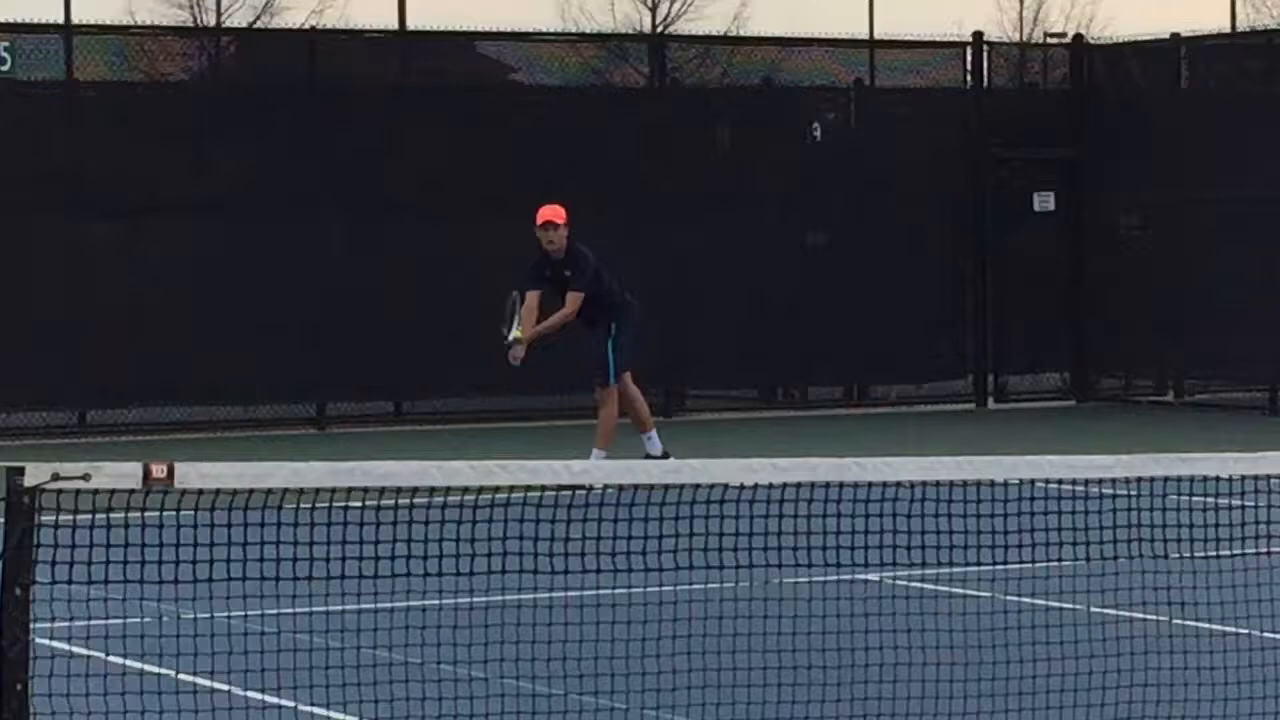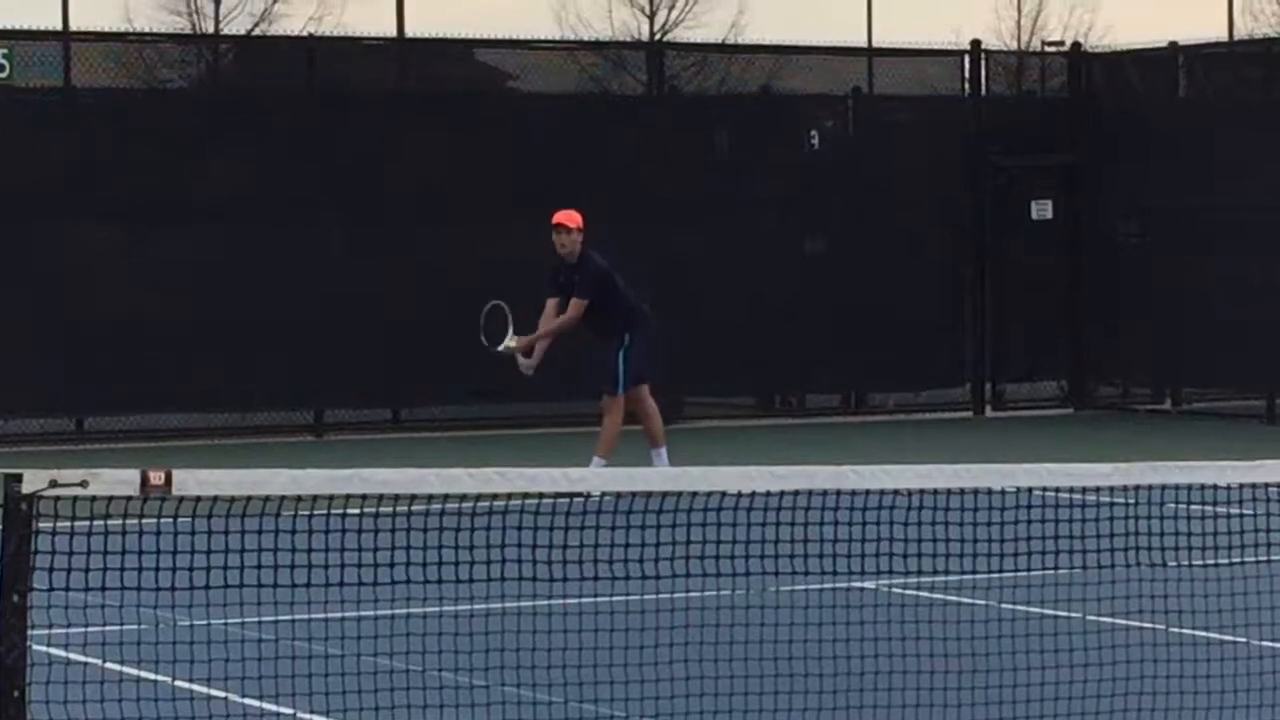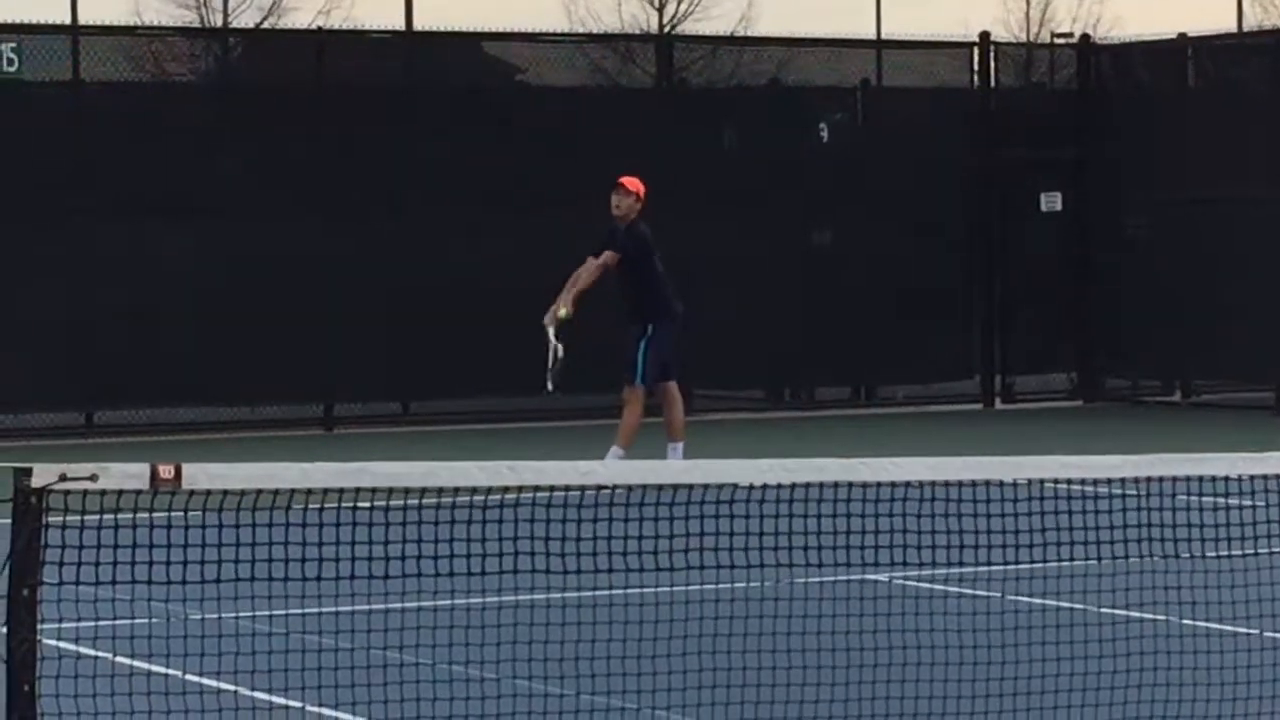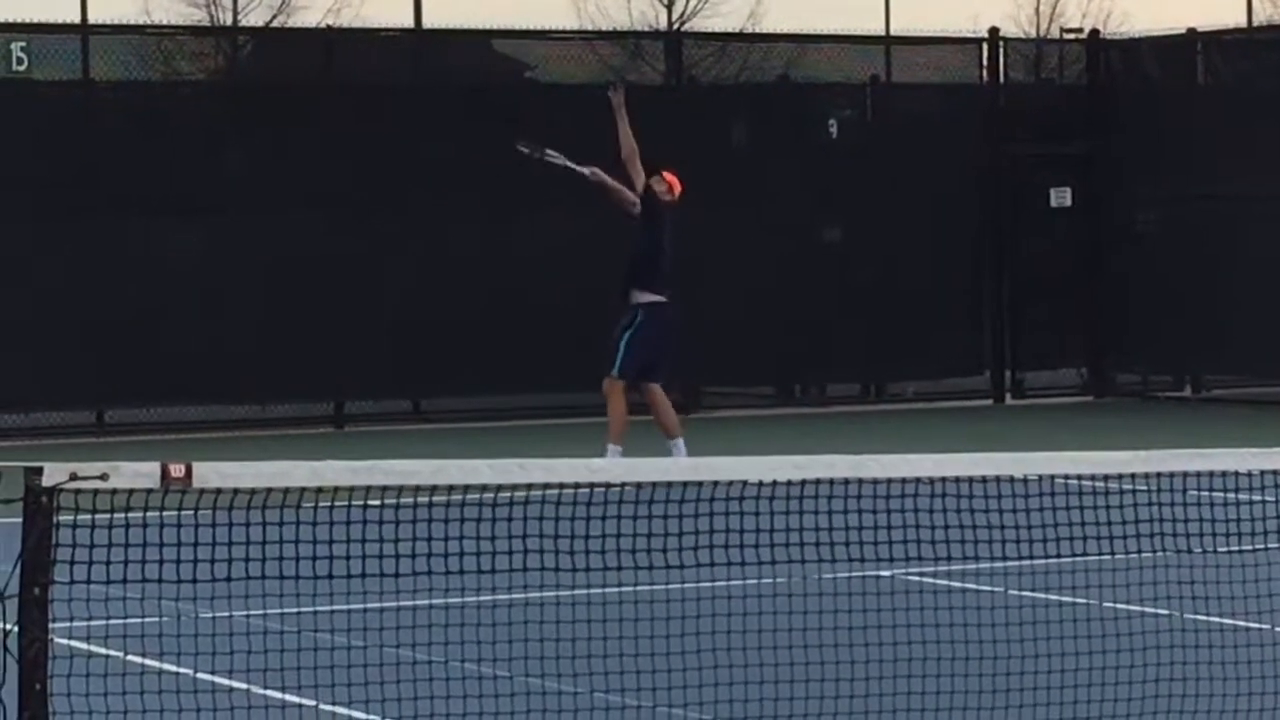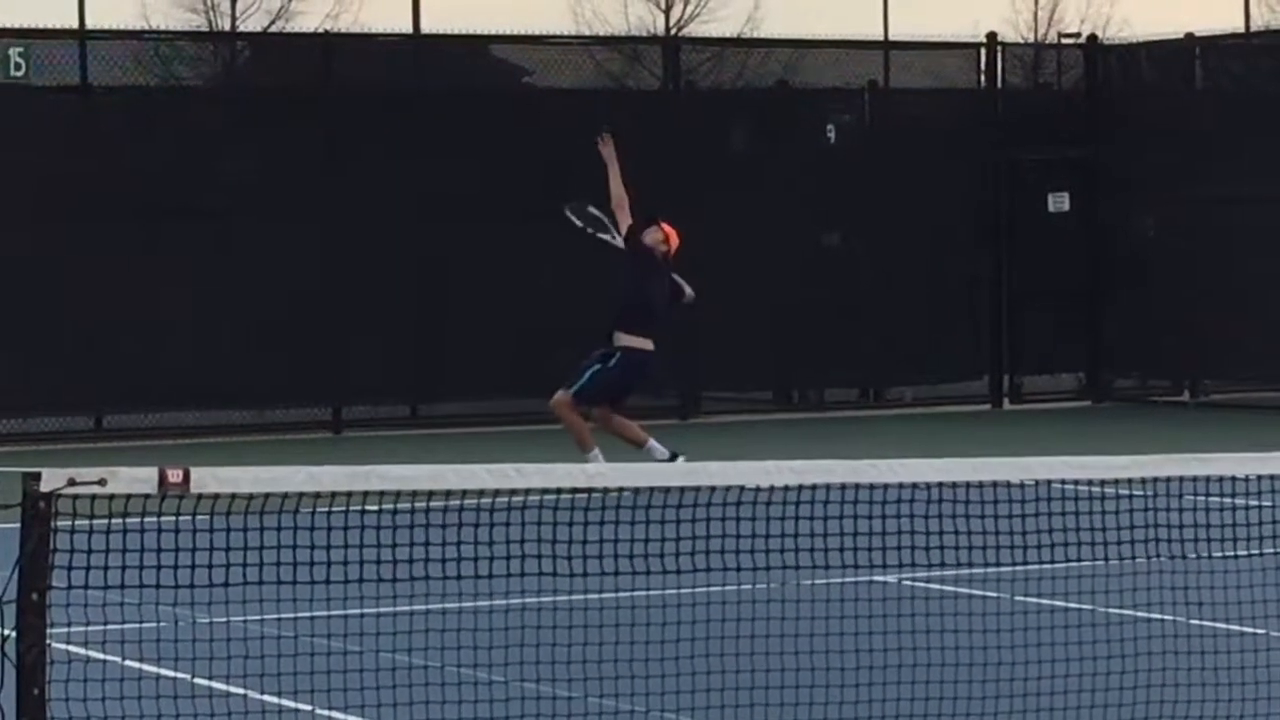
dt=0.4s
person 1, frame 1
left shoulder: (581, 259)
right shoulder: (540, 265)
left elbow: (570, 311)
right elbow: (530, 307)
left wrist: (532, 333)
right wrist: (521, 342)
left hip: (616, 319)
right hip: (600, 322)
left knee: (606, 392)
right knee: (623, 385)
left ankle: (597, 463)
right ankle: (656, 450)
person 1, frame 2
left shoulder: (592, 267)
right shoulder: (559, 271)
left elbow: (571, 318)
right elbow: (550, 315)
left wrist: (531, 340)
right wrist: (536, 354)
left hip: (630, 330)
right hip: (619, 331)
left knee: (613, 401)
right knee: (639, 396)
left ankle: (595, 471)
right ankle: (661, 465)
person 1, frame 3
left shoulder: (634, 233)
right shoulder: (620, 235)
left elbow: (600, 266)
right elbow: (587, 267)
left wrist: (571, 297)
right wrist: (559, 303)
left hip: (656, 320)
right hip: (662, 318)
left knee: (634, 394)
right knee: (667, 388)
right ankle: (677, 461)
person 1, frame 4
left shoulder: (658, 212)
right shoulder: (652, 215)
left elbow: (632, 161)
right elbow: (634, 203)
left wrist: (620, 112)
right wrist: (606, 179)
left hip: (646, 312)
right hip: (653, 312)
left knee: (613, 386)
right knee: (651, 388)
left ankle: (613, 461)
right ankle: (681, 458)
person 1, frame 5
left shoulder: (644, 259)
right shoulder: (664, 276)
left elbow: (620, 206)
right elbow: (689, 295)
left wrist: (610, 160)
left hip: (626, 355)
right hip: (636, 356)
left knee: (562, 403)
right knee: (603, 414)
left ankle: (598, 468)
right ankle: (665, 457)
